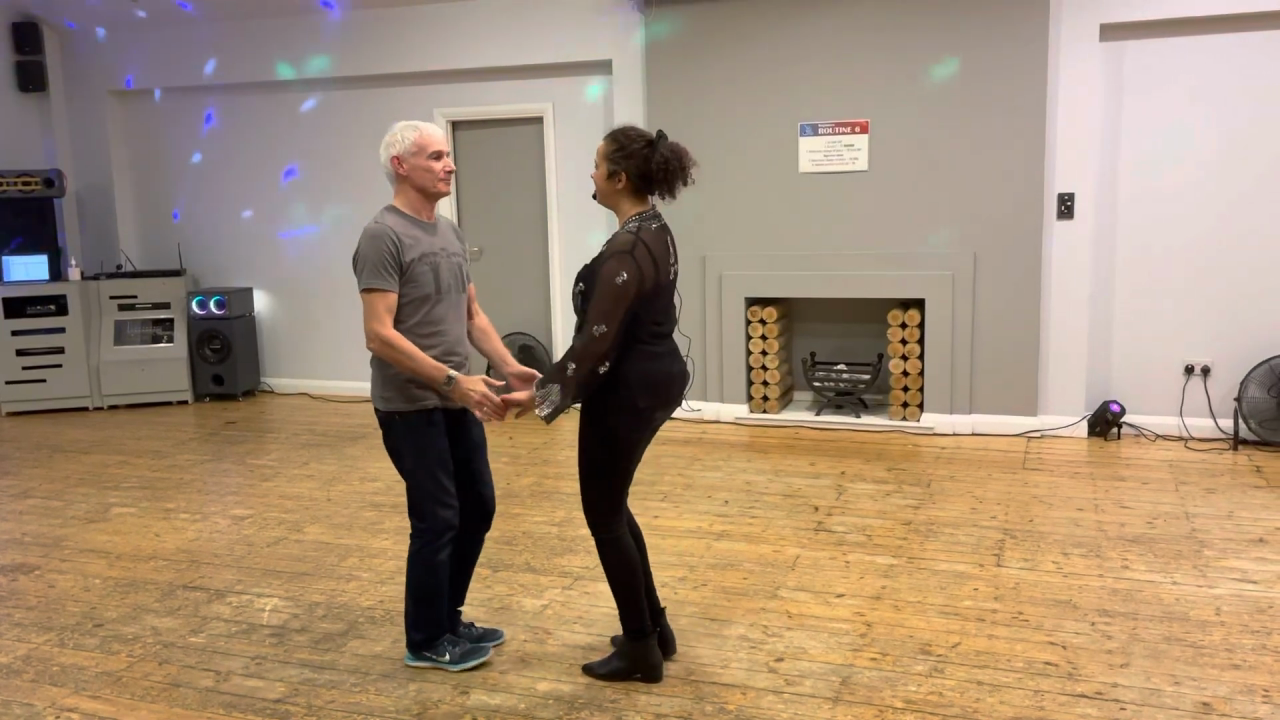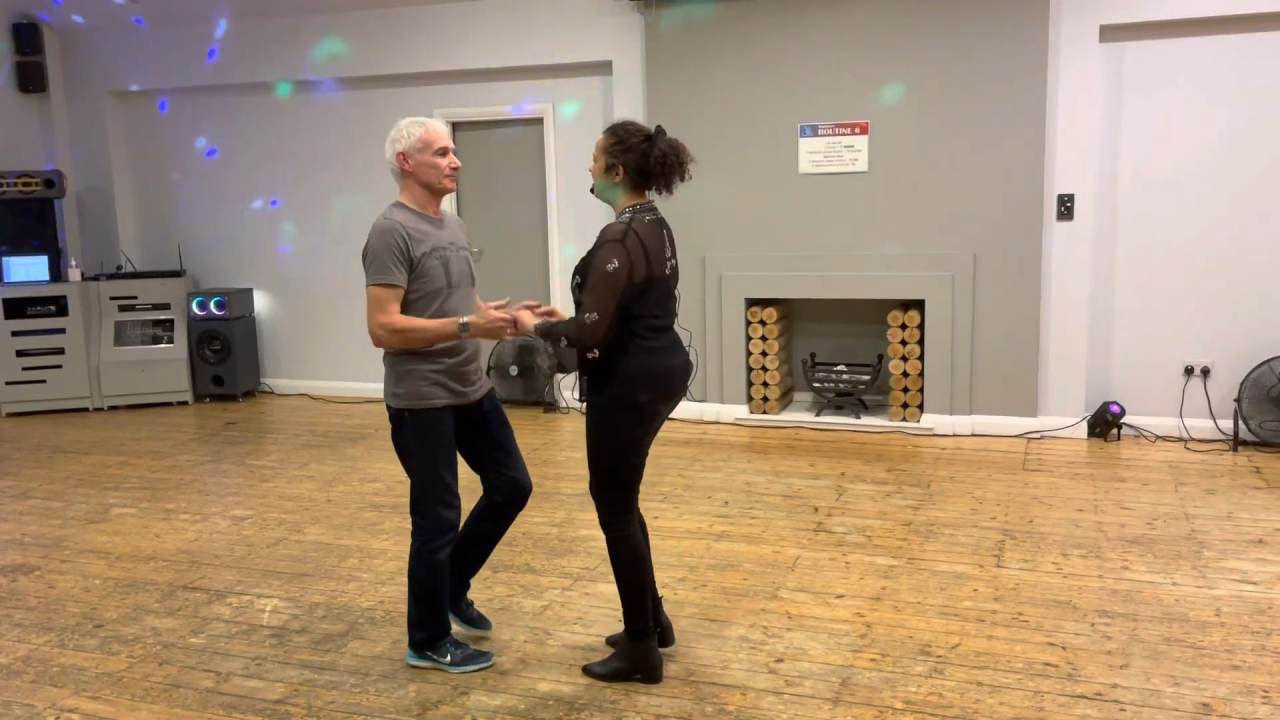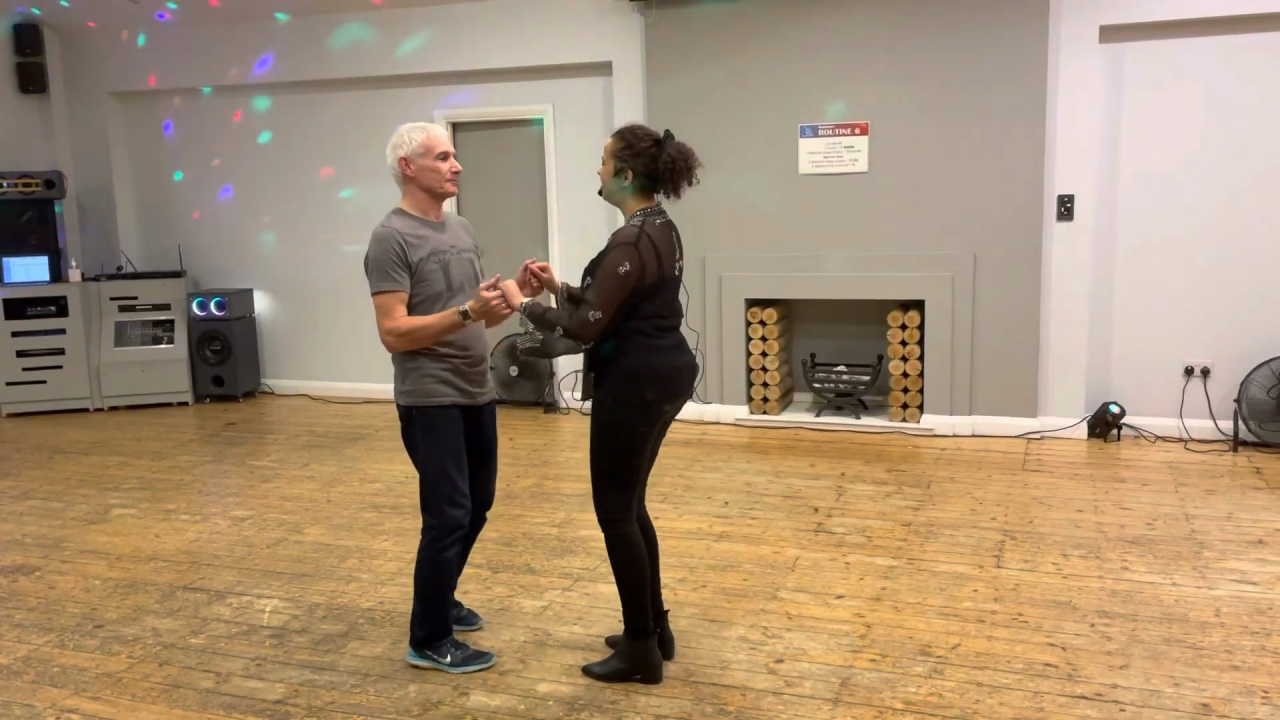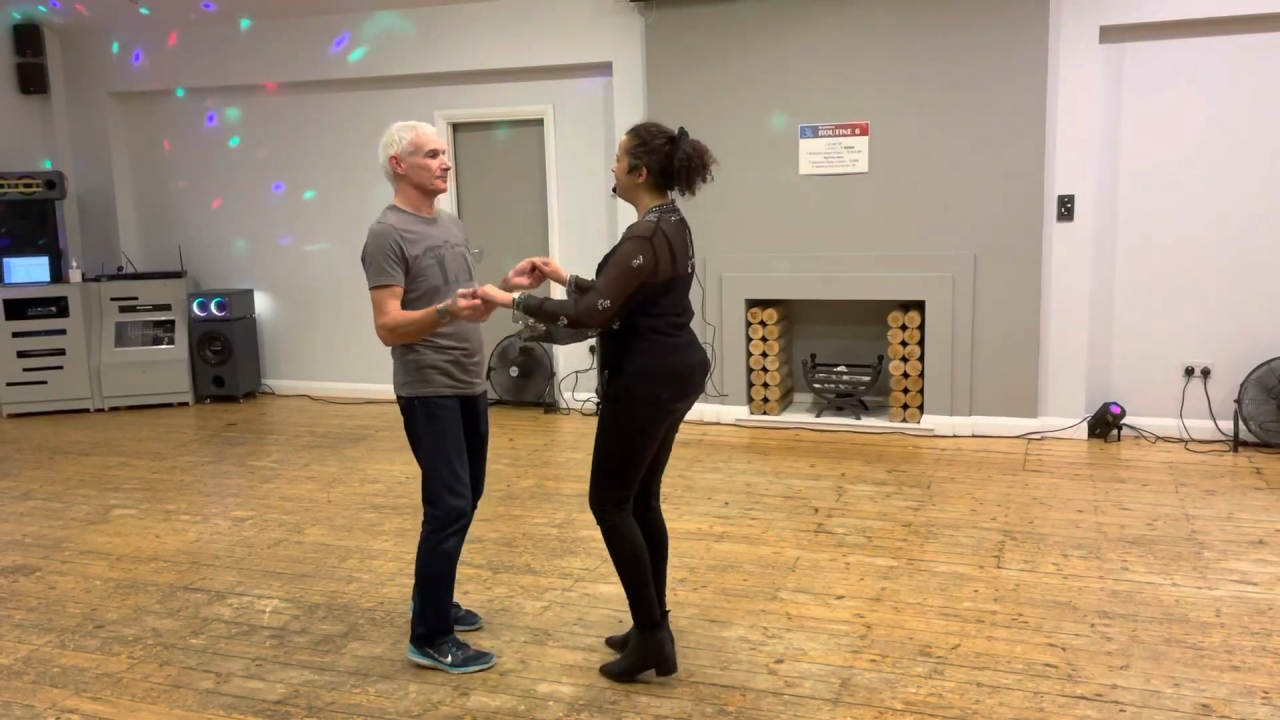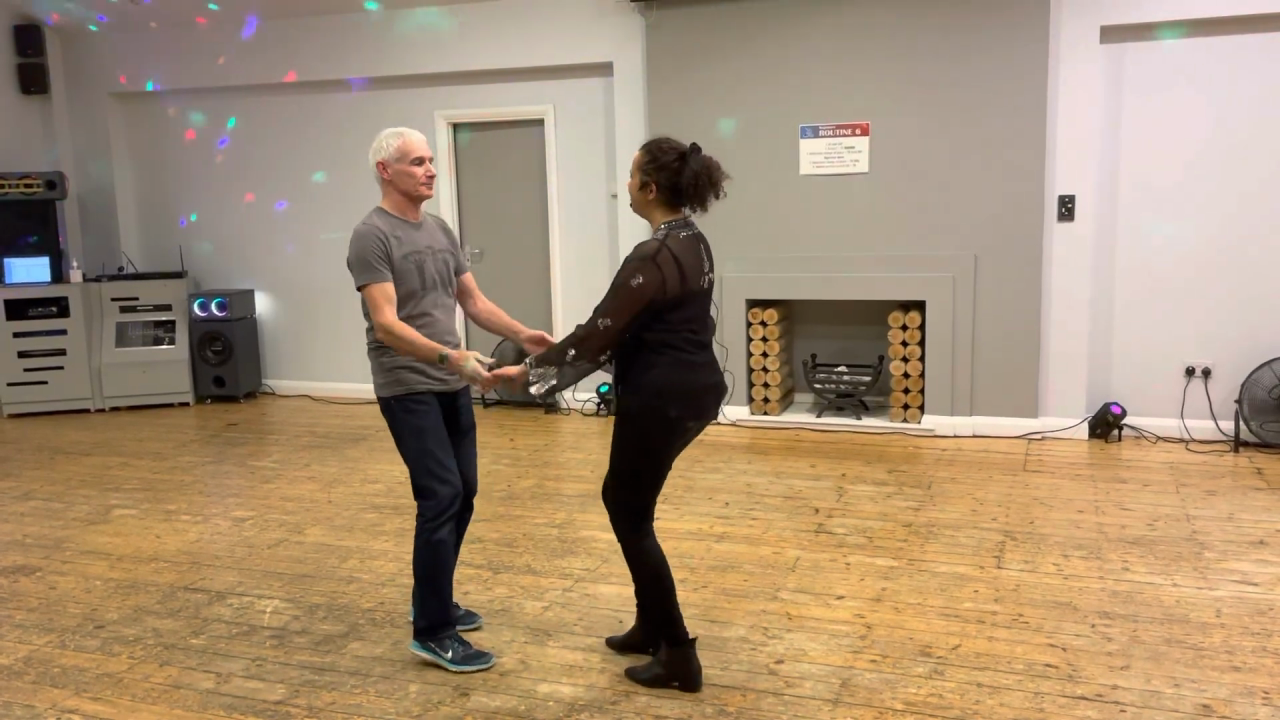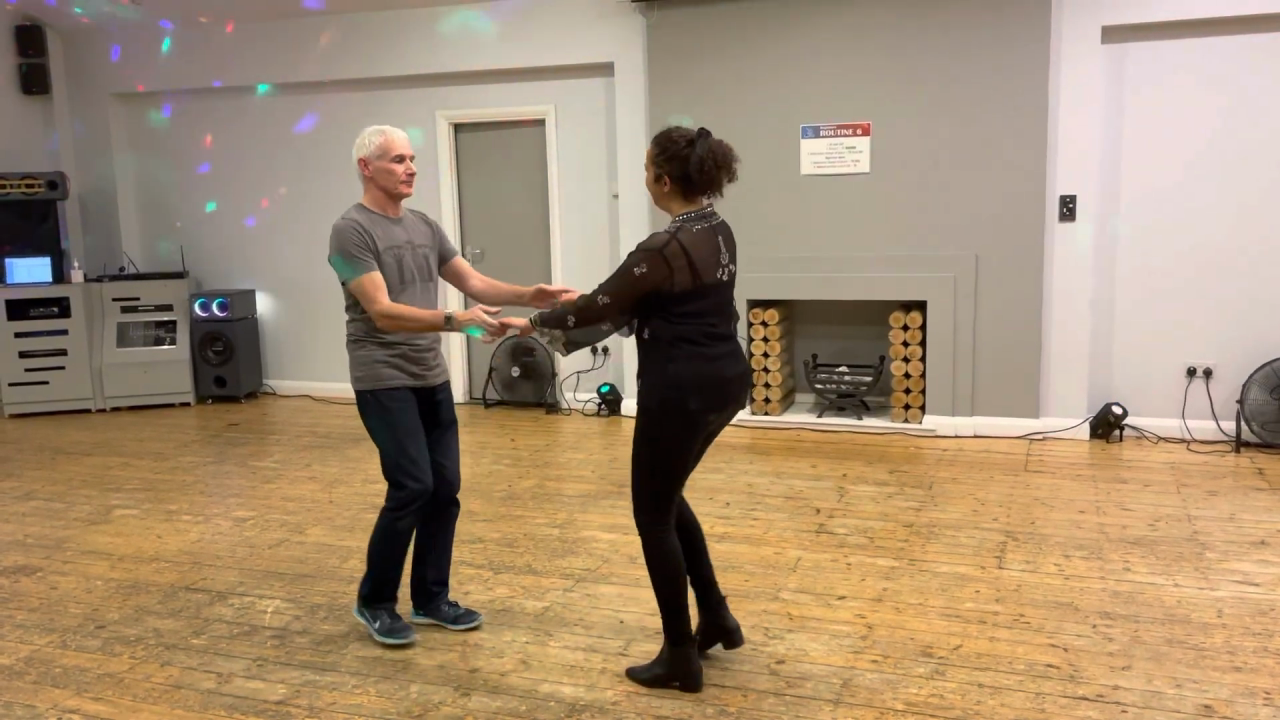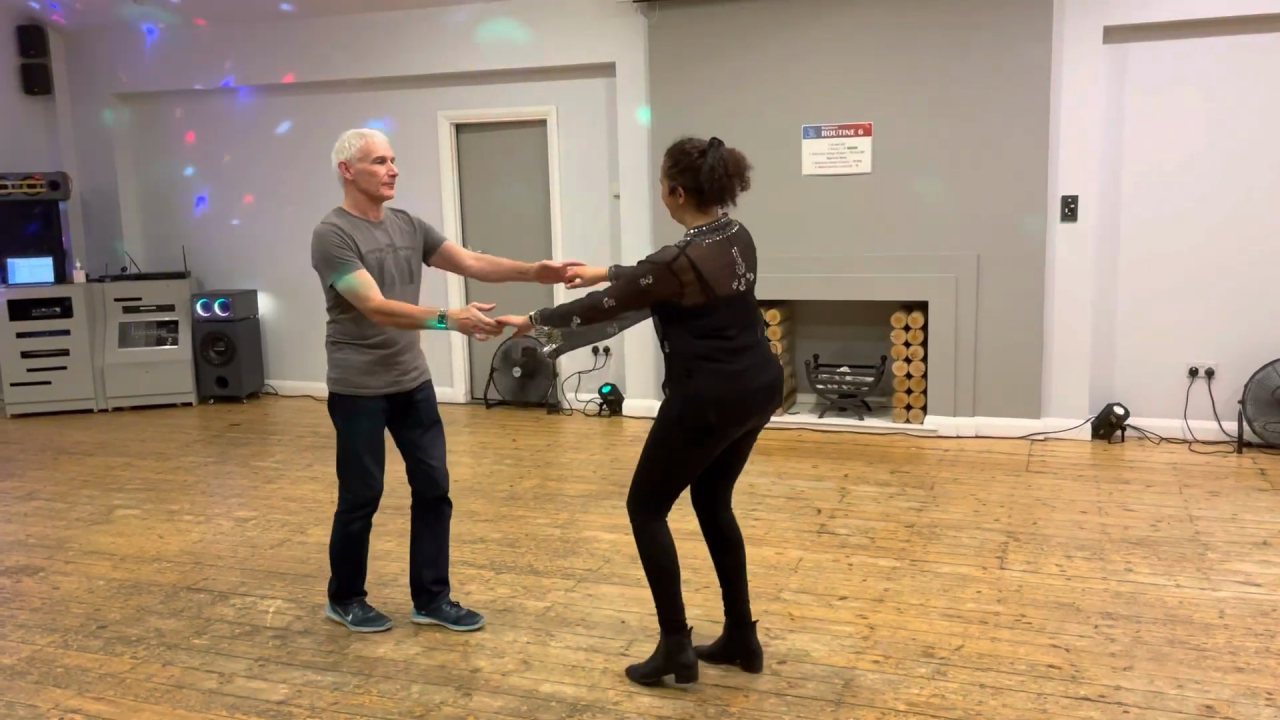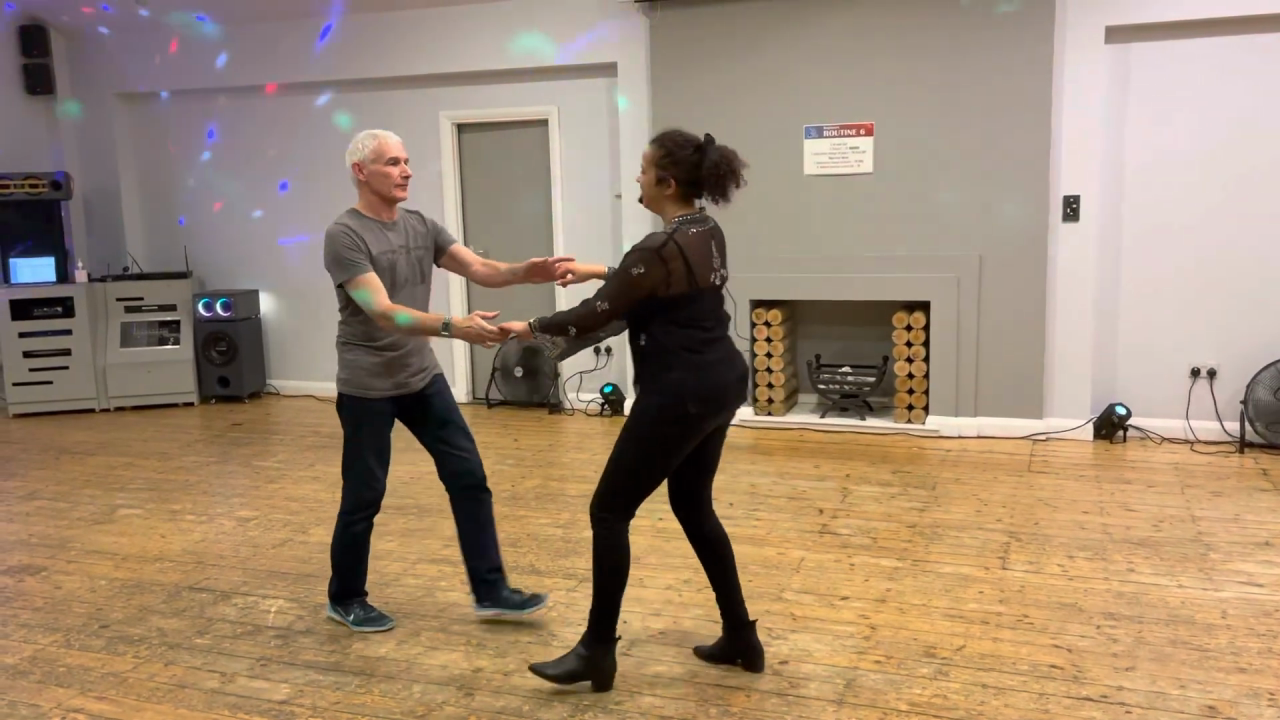
dt=0.3s
person 1, frame 1
left shoulder: (625, 247)
right shoulder: (655, 232)
left elbow: (598, 342)
left wrist: (538, 394)
right wrist: (555, 381)
left hip: (630, 390)
right hip: (661, 375)
left knee: (602, 513)
right knee: (610, 503)
left ankle: (640, 648)
right ankle: (652, 625)
person 1, frame 2
left shoulder: (618, 237)
right shoulder: (655, 226)
left elbow: (592, 330)
left wrist: (537, 327)
right wrist: (562, 319)
left hip: (629, 382)
right hip: (662, 369)
left knee: (616, 509)
right knee: (615, 496)
left ankle: (641, 649)
right ankle: (651, 619)
person 1, frame 3
left shoulder: (632, 239)
right shoulder: (661, 228)
left elbow: (589, 326)
left wrist: (525, 304)
right wrist: (560, 287)
left hip: (634, 384)
right hip: (663, 374)
left knee: (615, 511)
right knee: (628, 504)
left ankle: (640, 650)
right ankle: (654, 627)
person 1, frame 4
left shoulder: (645, 235)
right shoulder: (671, 225)
left elbow: (594, 314)
left wrist: (514, 300)
right wrist: (567, 278)
left hip: (648, 380)
right hip: (675, 372)
left knee: (610, 503)
right knee: (641, 501)
left ankle: (651, 640)
right ankle: (653, 627)
person 1, frame 5
left shoulder: (653, 255)
right shoulder: (694, 242)
left elbow: (602, 332)
left wrist: (532, 367)
right wrist: (561, 354)
left hip: (662, 397)
right hip: (699, 388)
left knee: (630, 517)
right knee: (623, 498)
left ankle: (678, 656)
right ankle: (650, 626)
person 1, frame 6
left shoulder: (665, 248)
right shoulder: (718, 231)
left elbow: (603, 307)
left wrist: (532, 322)
right wrist: (581, 302)
left hip: (683, 389)
right hip: (726, 379)
left knee: (653, 514)
right knee: (664, 497)
left ankle: (681, 655)
right ankle: (714, 617)
person 1, frame 7
left shoulder: (680, 259)
right shoulder: (737, 237)
left elbow: (605, 307)
left wrist: (531, 320)
right wrist: (604, 271)
left hip: (707, 399)
right hip: (758, 386)
left knee: (646, 506)
right knee: (712, 503)
left ankle: (676, 648)
right ankle: (741, 637)
person 1, frame 8
left shoulder: (662, 247)
right shoulder: (707, 232)
left elbow: (599, 313)
left wrist: (530, 328)
right wrist: (600, 270)
left hip: (681, 393)
right hip: (721, 381)
left knee: (610, 510)
right knee: (693, 505)
left ankle: (597, 651)
right ankle: (741, 636)
person 2, frame 1
left shoulder: (450, 232)
right shoulder: (383, 236)
left elbow: (472, 315)
right elbow: (379, 335)
left wrist: (507, 366)
right wrist: (455, 381)
left hip: (458, 399)
right hip: (410, 405)
left knee: (476, 508)
right knee: (436, 518)
left ankle: (447, 619)
right ankle: (426, 641)
person 2, frame 2
left shoulder: (454, 226)
right shoulder: (392, 231)
right elbow: (383, 327)
left wrist: (505, 317)
right wrist: (468, 327)
left hip: (474, 390)
right hip: (422, 400)
left knee: (512, 485)
right knee: (438, 517)
left ankle: (452, 587)
right ankle: (429, 642)
person 2, frame 3
left shoulder: (461, 230)
right shoulder: (392, 239)
right elbow: (394, 334)
left wrist: (515, 292)
right wrist: (466, 310)
left hip: (477, 393)
right hip: (429, 399)
left knee: (476, 506)
right knee: (449, 514)
left ankle: (436, 597)
right ankle: (429, 640)
person 2, frame 4
left shoulder: (451, 225)
right shoulder: (387, 234)
right elbow: (388, 327)
left wrist: (508, 286)
right wrist: (446, 311)
left hip: (470, 385)
right hip: (428, 389)
left knee: (465, 500)
right knee: (449, 505)
left ankle: (431, 599)
right ankle: (431, 638)
person 2, frame 5
left shoulder: (440, 230)
right shoulder: (371, 235)
left elbow: (475, 302)
right elbow: (386, 326)
left wrist: (525, 335)
right wrist: (454, 358)
left hip: (450, 384)
right hip: (407, 388)
left knee: (463, 492)
right knee: (441, 495)
left ankle: (434, 602)
right ankle: (433, 632)
person 2, frame 6
left shoulder: (424, 226)
right shoulder: (351, 231)
left elbow: (471, 281)
right elbow: (382, 311)
left wrist: (528, 296)
right wrist: (456, 321)
left hip: (432, 377)
right hip: (383, 381)
left knee: (445, 487)
right knee: (413, 487)
left ankle: (430, 597)
right ankle: (375, 602)
person 2, frame 7
left shoulder: (409, 226)
right shoulder: (332, 235)
left elbow: (471, 263)
right elbow: (376, 309)
left wrist: (535, 270)
right wrist: (450, 319)
left hip: (411, 380)
right hip: (357, 388)
left knee: (433, 487)
right knee: (362, 495)
left ankle: (430, 598)
right ankle: (344, 598)
person 2, frame 8
left shoulder: (422, 226)
right shoulder: (344, 236)
left elbow: (479, 269)
right elbow: (383, 312)
left wrist: (526, 271)
right wrist: (453, 327)
left hip: (423, 378)
right hip: (368, 389)
left knee: (467, 475)
right knee: (365, 496)
left ankle: (490, 589)
right ankle: (345, 598)
